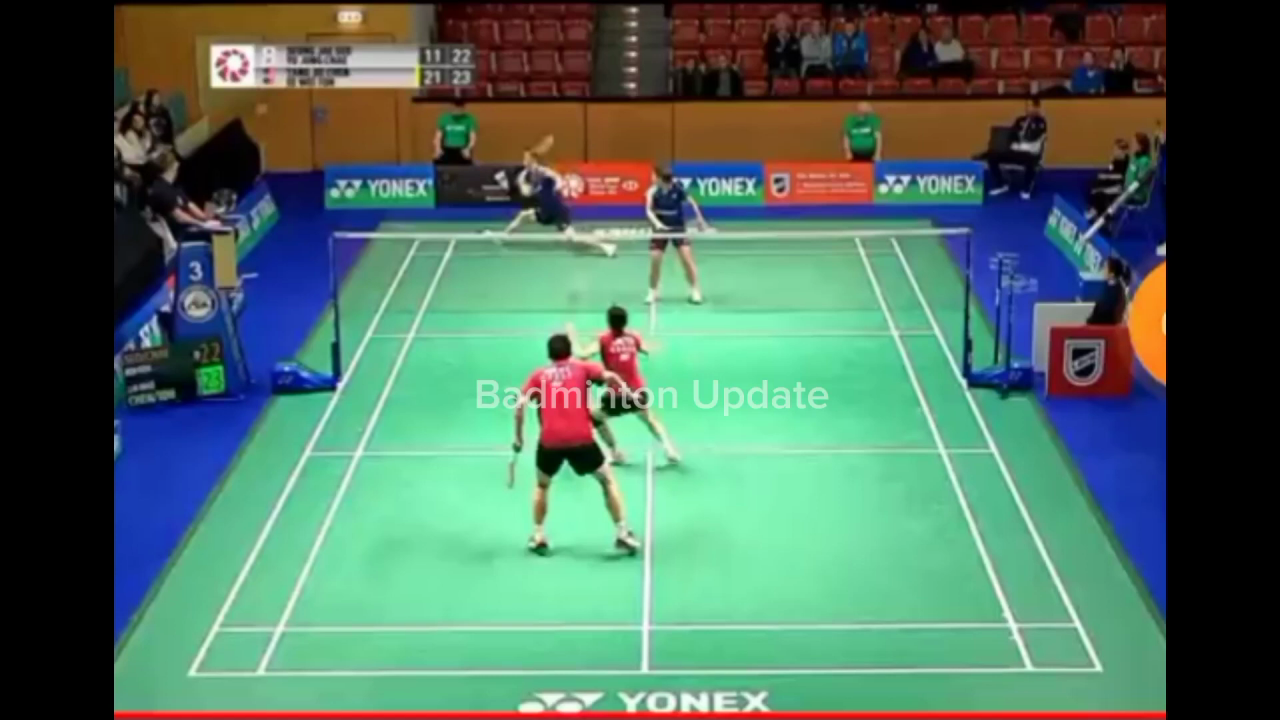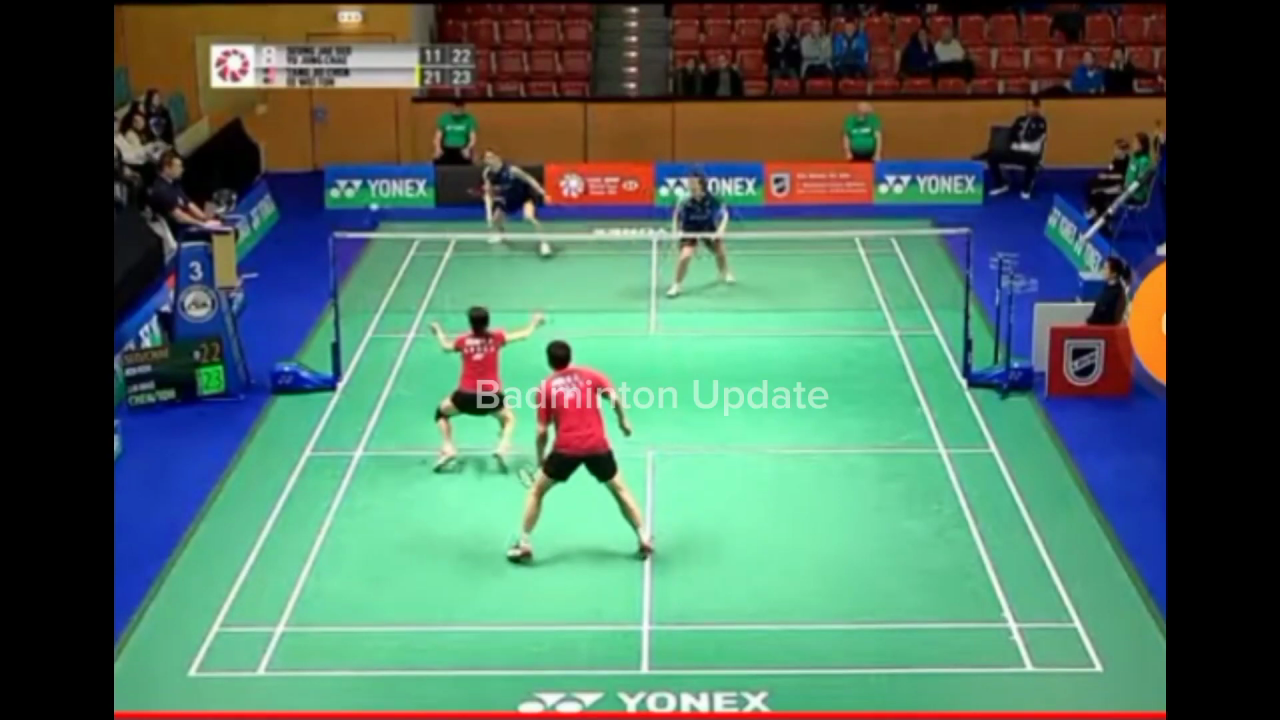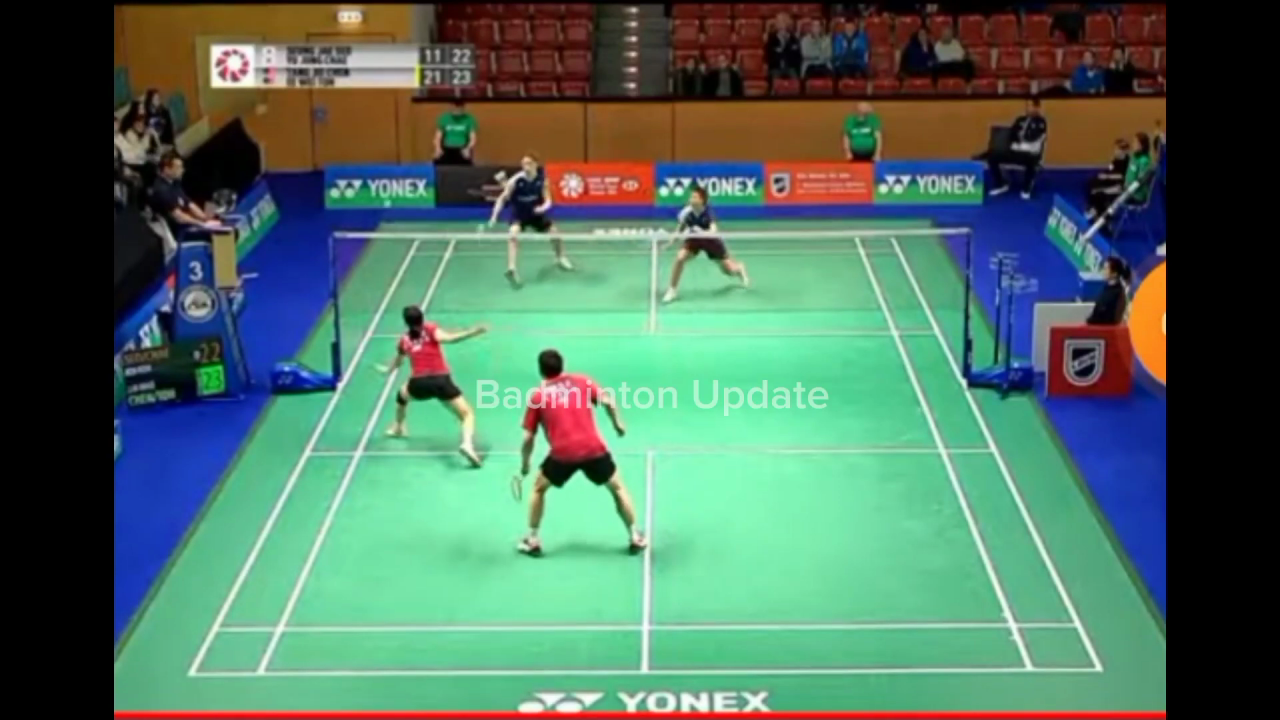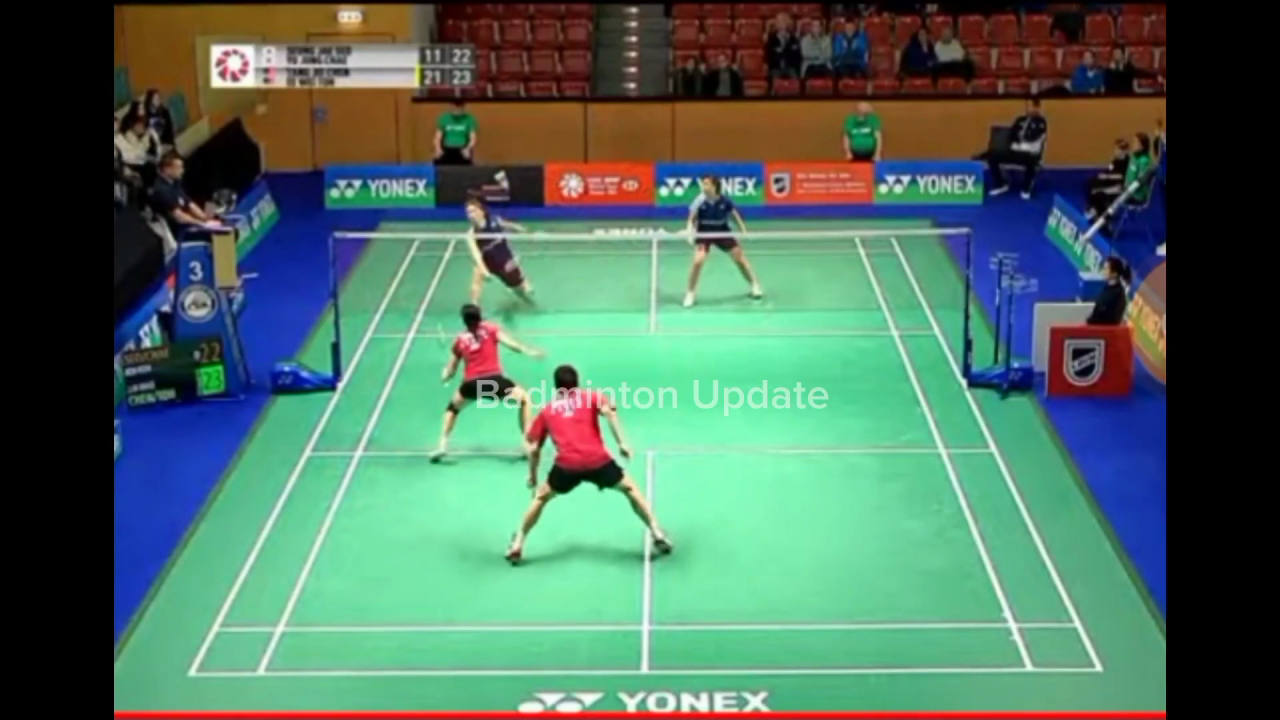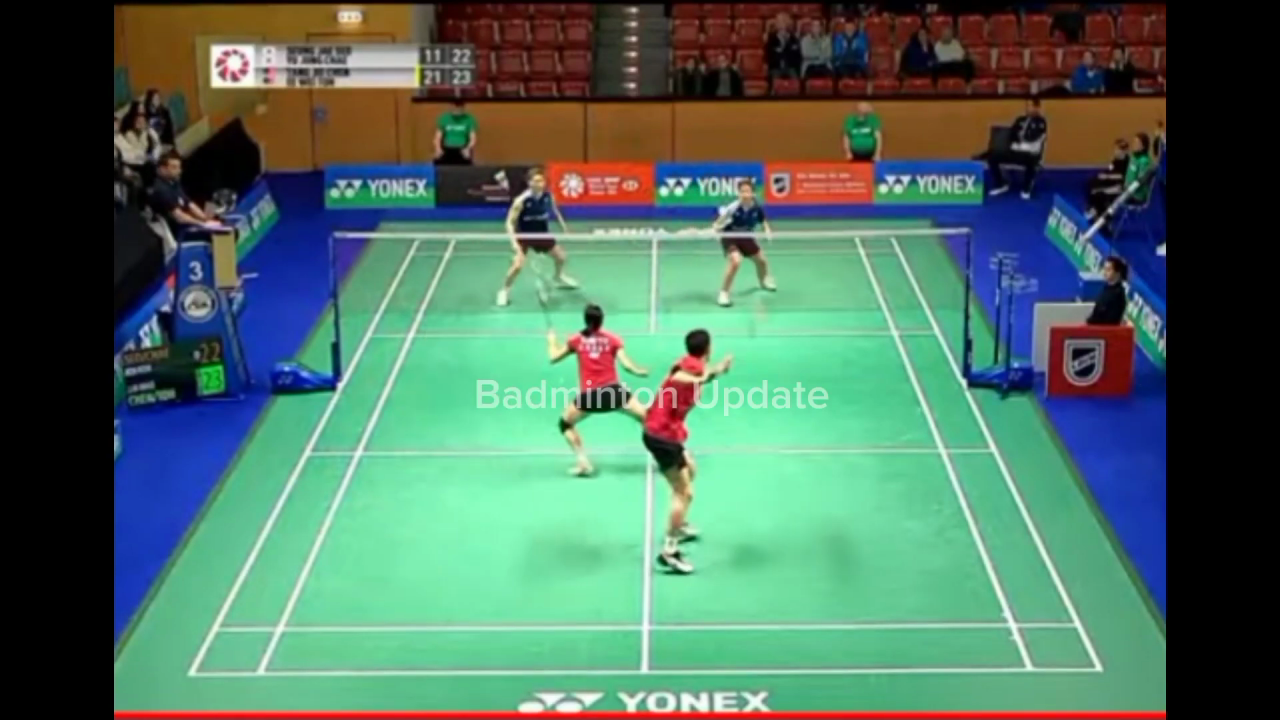
dt=0.5s
person 1, frame 1
left shoulder: (538, 375)
right shoulder: (581, 368)
left elbow: (521, 405)
right elbow: (610, 377)
left wrist: (518, 436)
left hip: (550, 441)
right hip: (580, 438)
left knee: (542, 485)
right knee: (609, 481)
left ankle: (539, 537)
right ankle: (622, 534)
person 1, frame 2
left shoulder: (545, 388)
right shoulder: (590, 375)
left elbow: (542, 431)
right elbow: (614, 398)
left wrist: (540, 457)
right wrist: (624, 423)
left hip: (566, 449)
right hip: (597, 446)
left knee: (536, 491)
right knee: (620, 491)
left ankle: (524, 545)
right ankle: (644, 541)
person 1, frame 3
left shoulder: (537, 396)
right shoulder: (582, 382)
left elbow: (528, 437)
right elbow: (608, 403)
left wrist: (525, 464)
right wrist: (618, 423)
left hip: (562, 453)
right hip: (594, 449)
left knee: (538, 489)
right knee: (617, 487)
left ankle: (533, 540)
right ankle: (635, 537)
person 1, frame 4
left shoulder: (546, 410)
right shoulder: (591, 396)
left elbow: (533, 449)
right elbow: (608, 410)
left wrist: (532, 475)
right wrist: (621, 442)
left hip: (567, 464)
right hip: (597, 460)
left knee: (541, 498)
right knee: (631, 489)
left ankle: (517, 545)
right ankle: (657, 535)
person 1, frame 5
left shoulder: (691, 364)
right shoulder: (692, 363)
right elbow: (676, 379)
left wrist: (717, 369)
right wrist: (703, 379)
left hip: (661, 432)
right hip: (662, 435)
left knee: (688, 473)
right knee: (685, 493)
left ankle: (681, 527)
right ankle: (669, 551)
